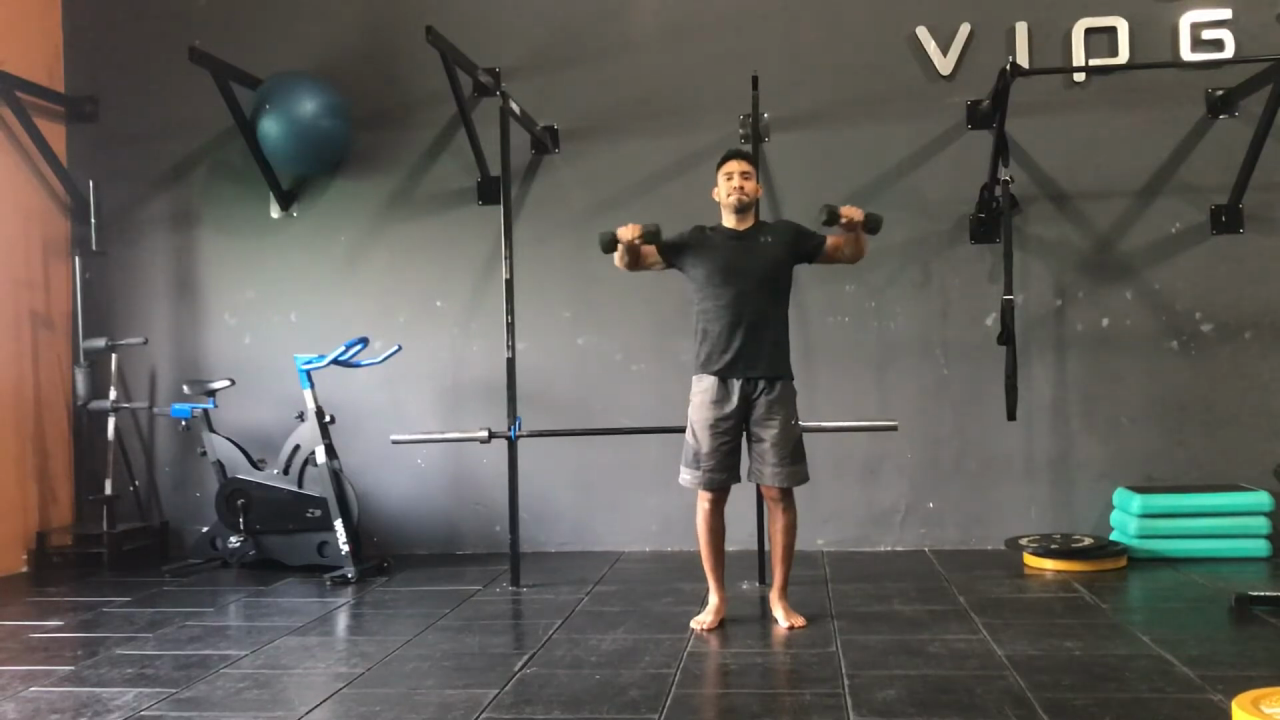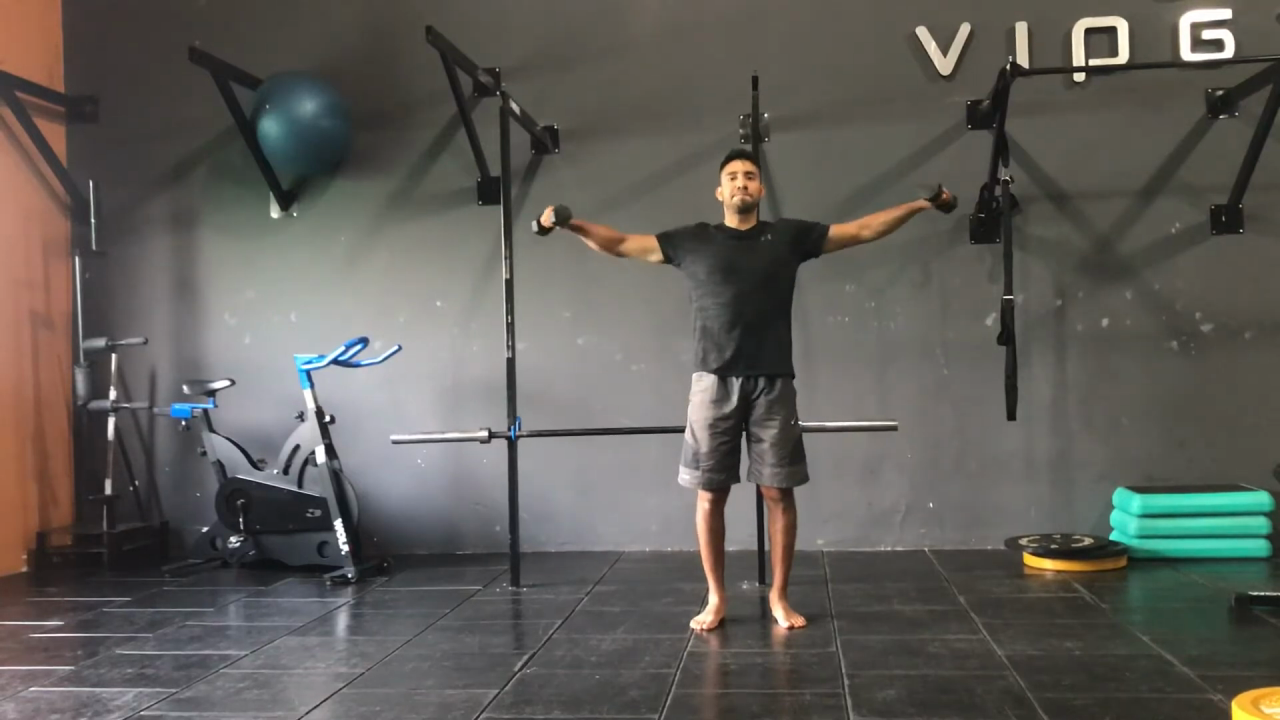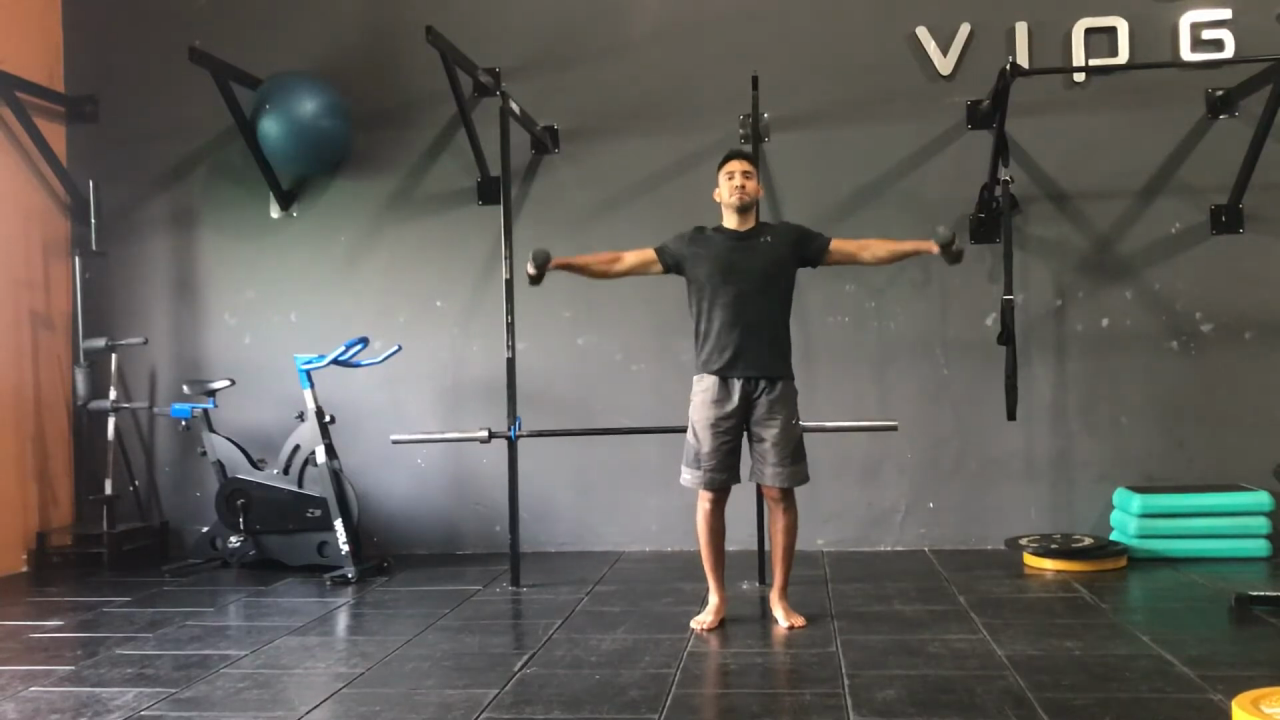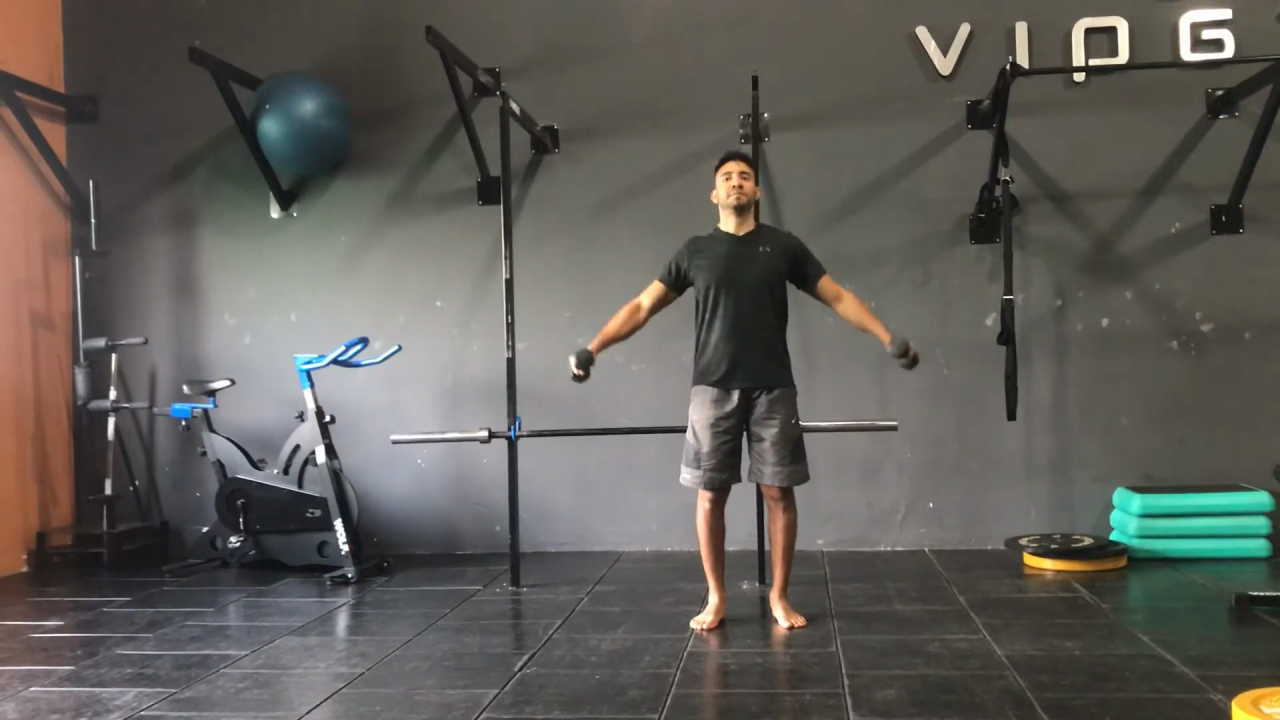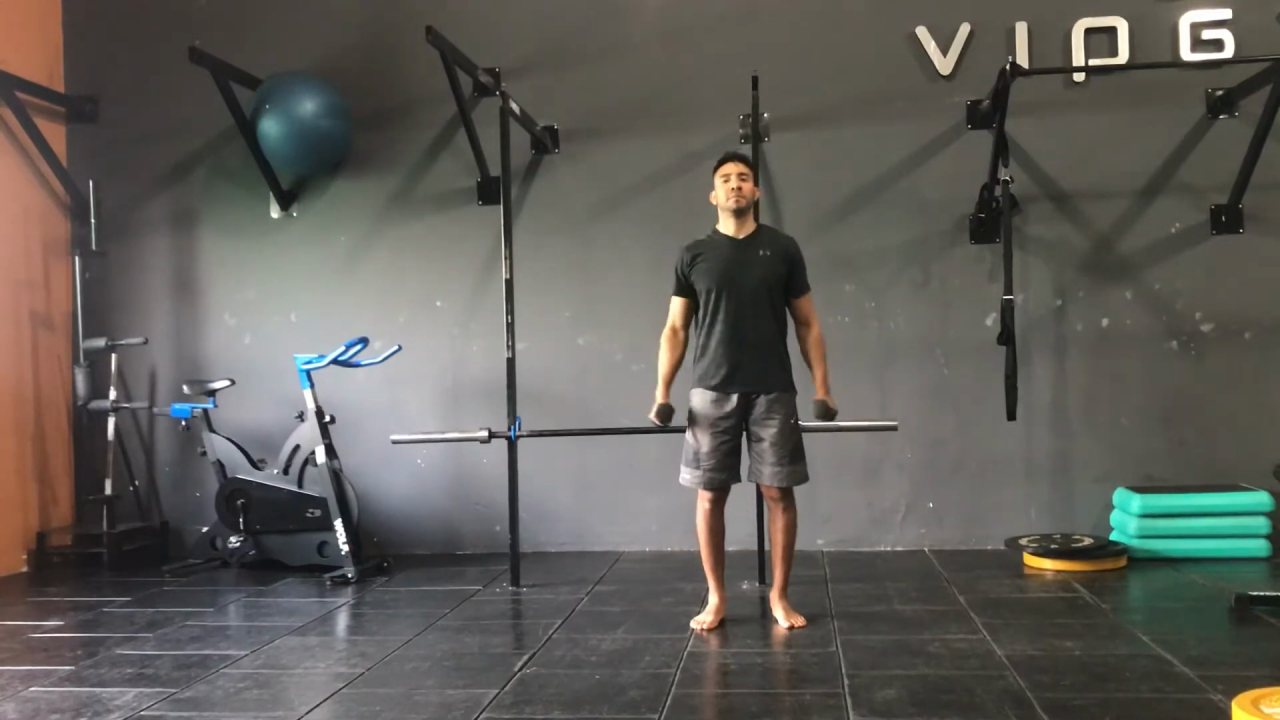
dt=0.5s
person 1, frame 1
left shoulder: (784, 236)
right shoulder: (694, 242)
left elbow: (851, 254)
right elbow: (627, 262)
left wrist: (854, 226)
right wrist: (626, 242)
left hip: (772, 383)
right hip: (714, 383)
left knee: (779, 492)
right knee: (710, 493)
left ankle: (779, 595)
right ankle: (716, 598)
person 1, frame 2
left shoulder: (789, 236)
right shoulder: (693, 241)
left elbow: (864, 229)
right elbow: (621, 243)
left wrist: (922, 205)
right wrist: (568, 224)
left hip: (772, 383)
right hip: (714, 383)
left knee: (779, 492)
right knee: (710, 493)
left ankle: (779, 595)
right ankle: (716, 598)
person 1, frame 3
left shoulder: (787, 238)
right shoulder: (694, 244)
left elbow: (862, 250)
right elbow: (622, 261)
left wrist: (925, 246)
right wrist: (559, 262)
left hip: (773, 384)
right hip: (715, 383)
left knee: (780, 492)
right knee: (711, 494)
left ankle: (780, 596)
right ankle: (716, 598)
person 1, frame 4
left shoulder: (784, 245)
right shoulder: (694, 251)
left elbow: (838, 297)
right elbow: (643, 306)
left wrist: (888, 338)
right wrist: (594, 348)
left hip: (773, 389)
right hip: (713, 390)
left knee: (780, 492)
right knee: (710, 494)
left ankle: (779, 596)
right ankle: (715, 598)
person 1, frame 5
left shoulder: (783, 248)
right shoulder: (694, 255)
left elbow: (808, 322)
right elbow: (675, 328)
left wrist: (822, 387)
right wrist: (662, 392)
left hip: (773, 392)
right hip: (712, 392)
left knee: (779, 493)
right knee: (710, 495)
left ankle: (779, 596)
right ankle: (715, 598)
